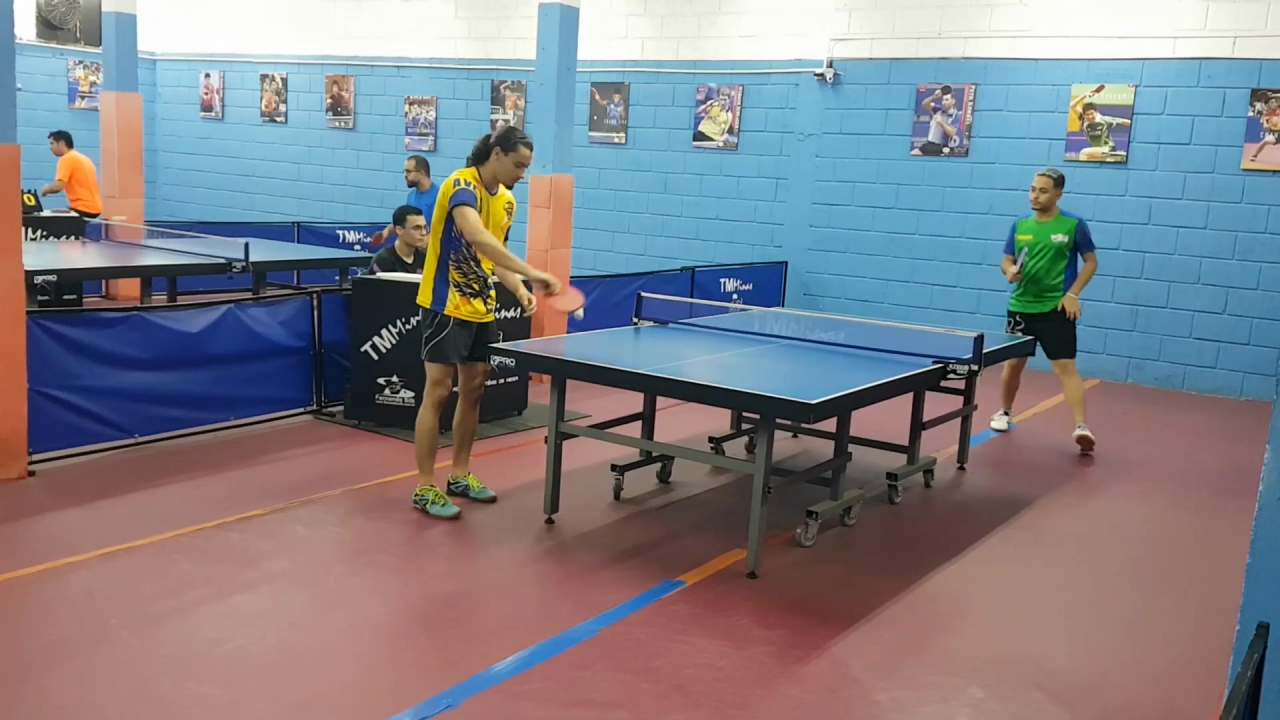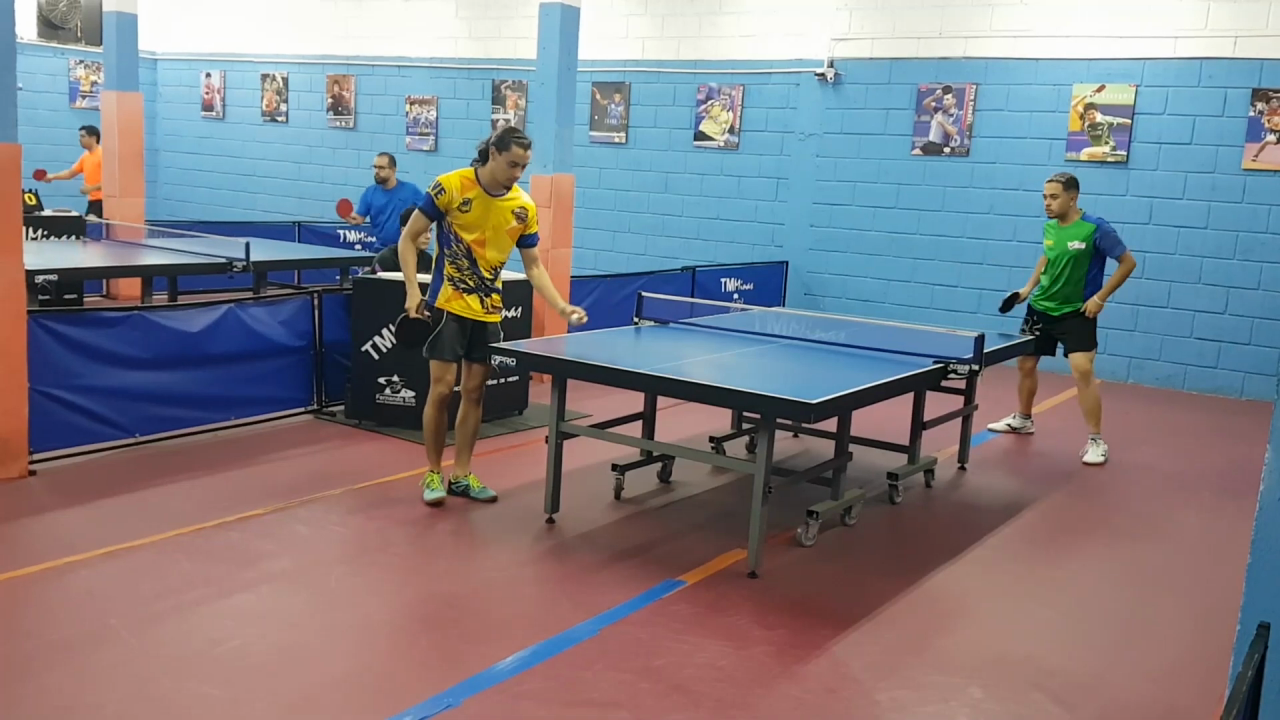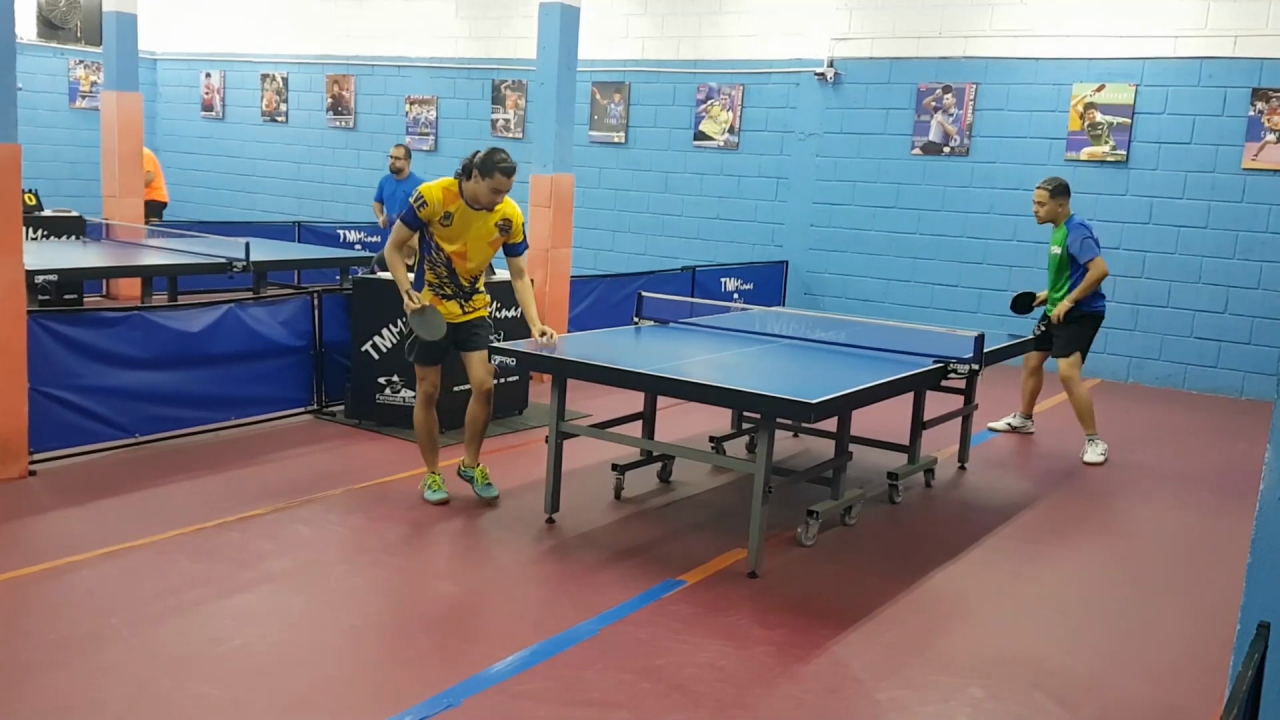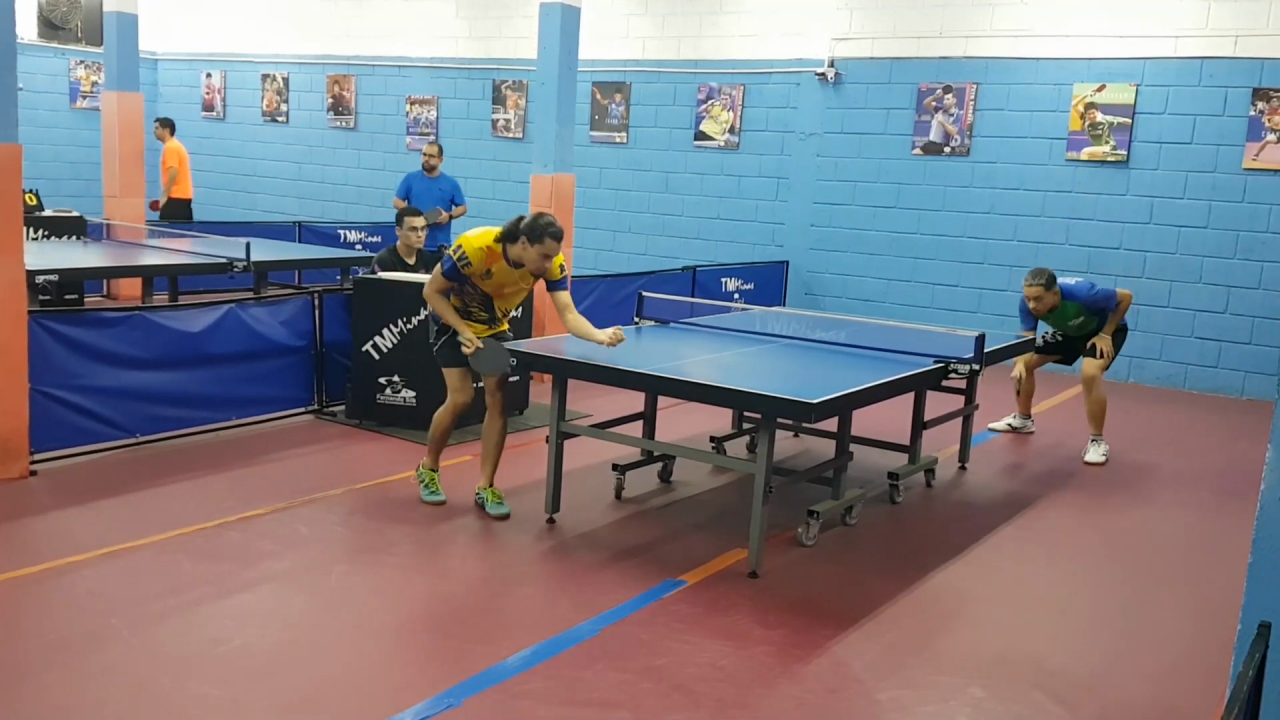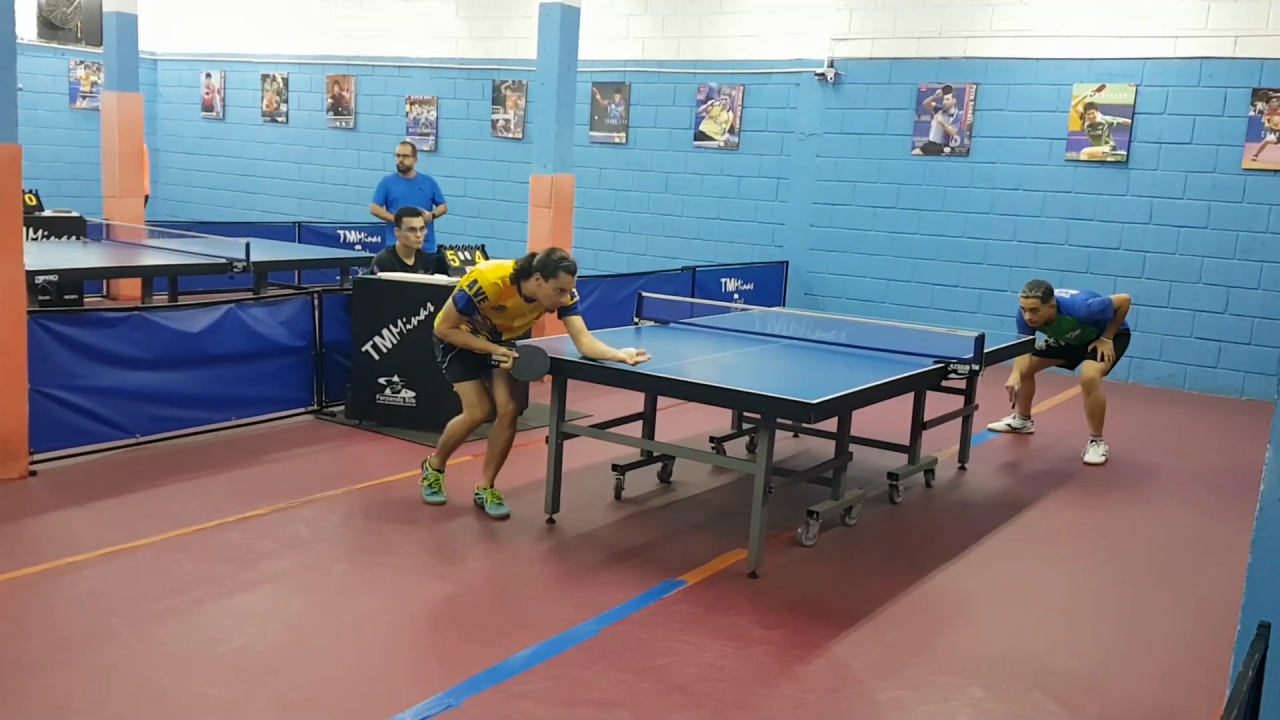
dt=0.7s
person 1, frame 1
left shoulder: (507, 200)
right shoulder: (461, 185)
right elbow: (476, 237)
left wrist: (518, 289)
right wrist: (531, 273)
left hip: (482, 309)
right hip: (446, 306)
left knee: (473, 392)
right knee: (437, 392)
left ankle: (460, 475)
right ankle: (425, 487)
person 1, frame 2
left shoulder: (524, 207)
right shoulder: (449, 186)
left elbow: (533, 266)
right elbow: (408, 239)
left wrist: (561, 305)
right wrist: (412, 289)
left hip: (489, 311)
right hip: (445, 306)
left knee: (474, 392)
right knee: (441, 389)
left ankle: (462, 474)
right ankle: (433, 473)
person 1, frame 3
left shoulder: (510, 216)
right shoulder: (431, 196)
left elbow: (519, 275)
right elbow: (393, 248)
left wrist: (534, 323)
right wrist: (408, 292)
left hip: (474, 311)
right hip: (430, 311)
left knee: (484, 386)
right knee: (428, 391)
left ankle: (471, 464)
right ankle: (432, 474)
person 1, frame 4
left shoulder: (551, 262)
right shoulder: (474, 247)
left elbow: (568, 315)
right elbow: (431, 291)
left wrist: (600, 336)
right wrist: (463, 331)
left hip: (494, 327)
right hip: (453, 322)
left knee: (497, 399)
right knee: (460, 398)
left ankle: (486, 486)
right ankle: (428, 468)
person 1, frame 5
left shoulder: (562, 291)
right shoulder: (486, 281)
left elbow: (583, 340)
right elbow: (443, 328)
left wrist: (619, 355)
right wrist: (492, 349)
left hip: (499, 343)
right hip: (458, 340)
left knee: (508, 410)
right knee: (477, 412)
left ankle: (485, 488)
right ankle: (433, 467)
person 2, frame 1
left shoulder: (1074, 225)
right shoulder: (1019, 225)
left elbow: (1091, 261)
right elbow: (1007, 261)
left wrist: (1073, 294)
right wrist: (1011, 272)
left hip: (1056, 309)
right hip: (1021, 308)
left knee: (1065, 367)
right knee: (1013, 363)
left ankle: (1081, 429)
right ankle: (1005, 412)
person 2, frame 2
left shoulder: (1096, 229)
right shoulder: (1048, 228)
left elbow: (1128, 263)
left wrist: (1100, 297)
right wrist: (1029, 286)
left hip: (1078, 312)
right hip: (1041, 309)
left knee: (1082, 370)
right knee: (1025, 364)
left ankle: (1096, 440)
right ankle: (1023, 419)
person 2, frame 3
left shoulder: (1076, 231)
right shoulder: (1058, 228)
left elbow: (1100, 270)
left wrist: (1069, 301)
left hip: (1080, 314)
right hip: (1056, 312)
left knee: (1068, 374)
right knee: (1031, 363)
left ankle: (1094, 440)
right ankle: (1023, 419)
person 2, frame 4
left shoulder: (1083, 295)
right shoulder: (1028, 305)
left elbow: (1126, 297)
left wrist: (1106, 334)
right wrist: (1020, 365)
left hip: (1106, 330)
right hip: (1069, 332)
left knee: (1090, 373)
right knee: (1024, 365)
left ankle: (1097, 441)
right ankle: (1023, 420)
person 2, frame 5
left shoulder: (1079, 309)
right shoulder: (1026, 315)
left elbow: (1125, 300)
right elbow: (1024, 352)
left wrist: (1107, 338)
right wrist: (1015, 375)
left hip: (1110, 335)
right hip: (1069, 337)
left knee: (1089, 377)
right knee: (1025, 368)
left ankle: (1097, 442)
right ankle: (1023, 420)
